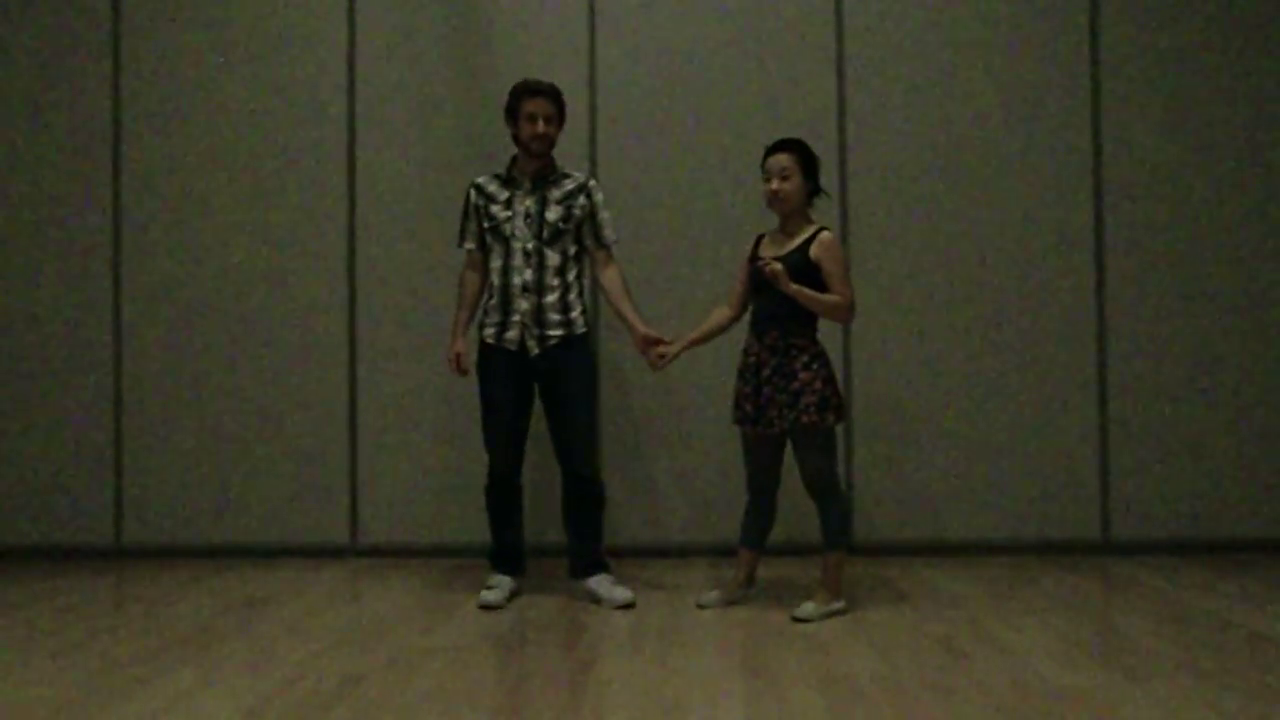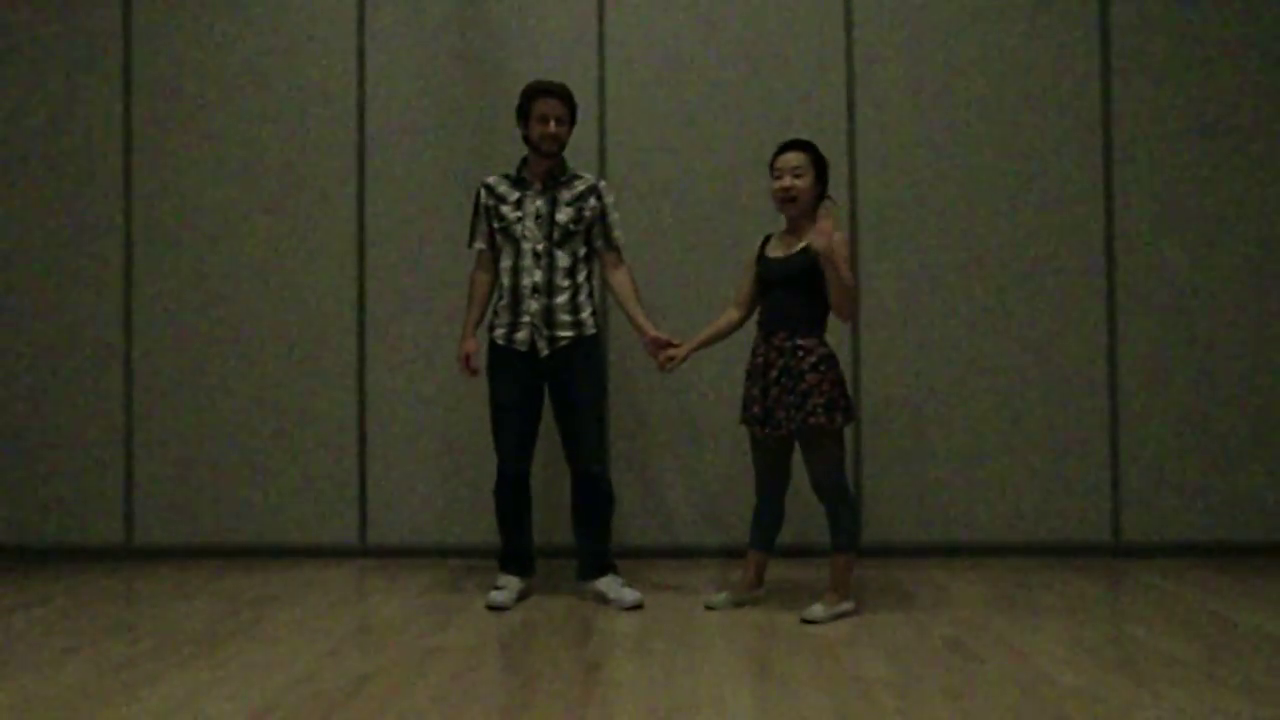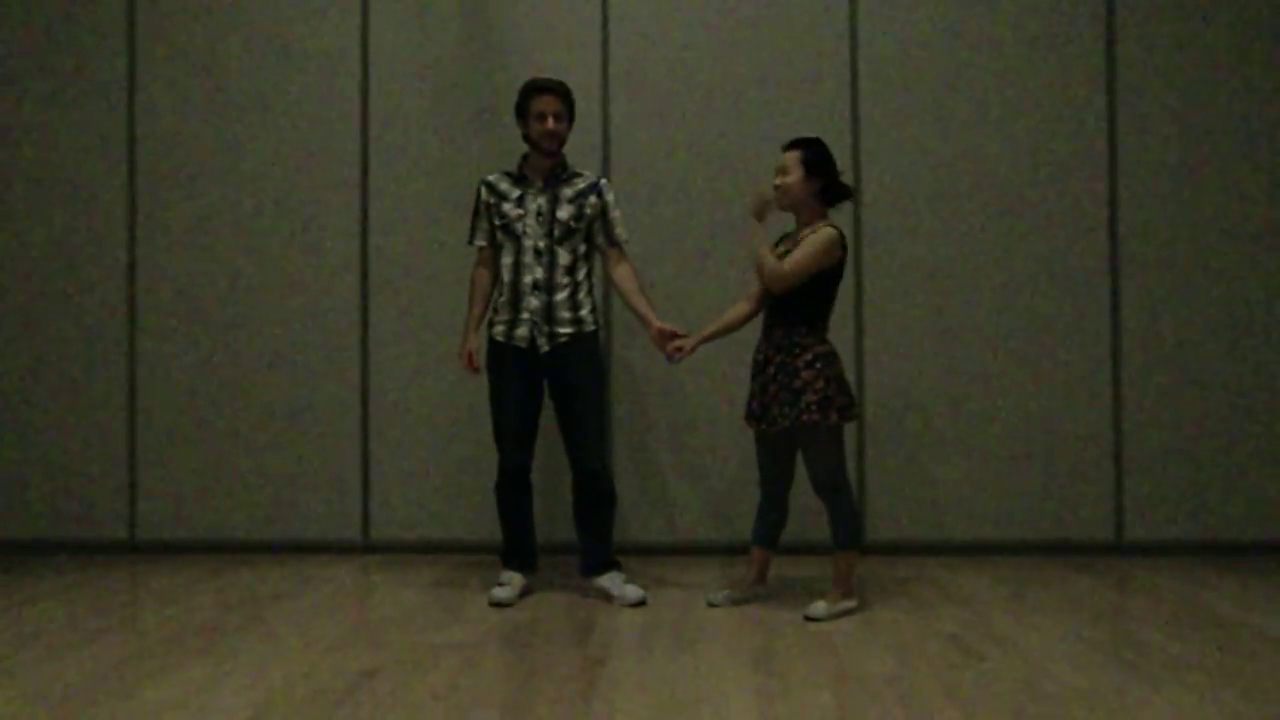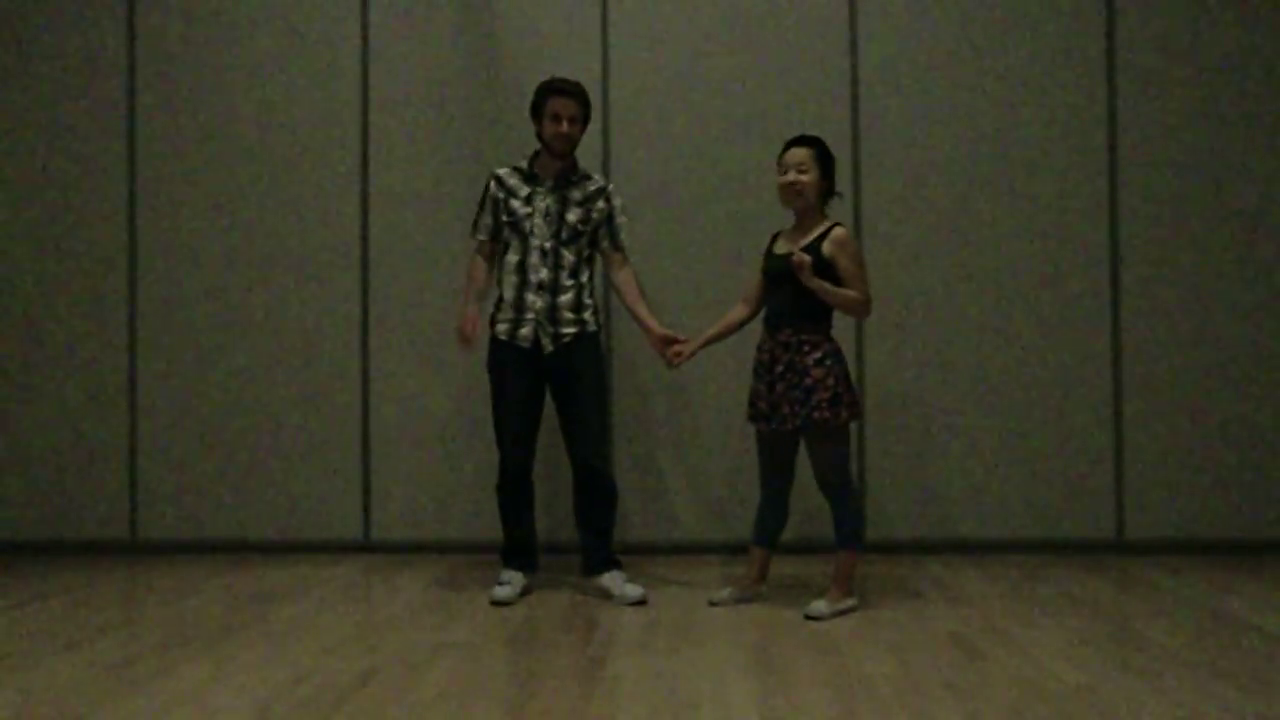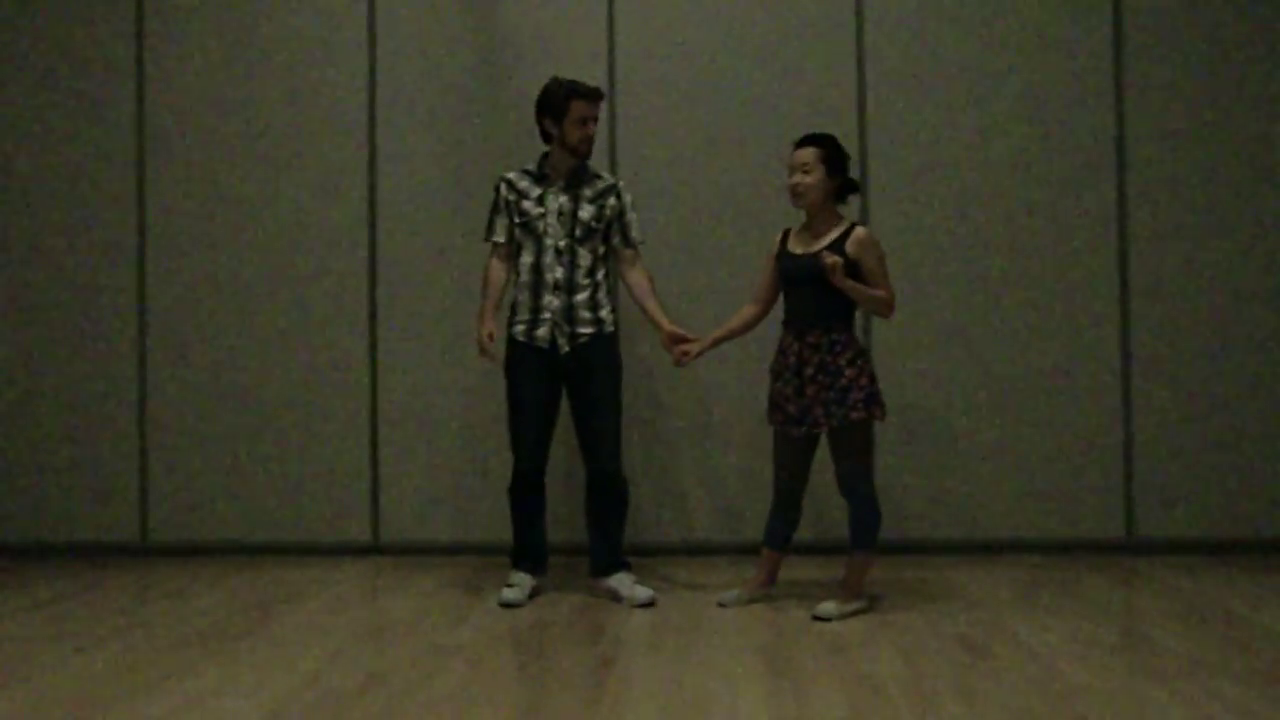
dt=1s
person 1, frame 1
left shoulder: (581, 190)
right shoulder: (483, 191)
left elbow: (604, 264)
right elbow: (474, 268)
left wrist: (636, 326)
right wrist: (459, 333)
left hip: (566, 342)
right hip: (501, 344)
left knee: (580, 461)
right knee: (502, 464)
left ankle: (591, 569)
right ankle: (505, 569)
person 1, frame 2
left shoulder: (591, 192)
right shoulder: (493, 192)
left elbow: (613, 265)
right elbow: (484, 268)
left wrist: (646, 328)
right wrist: (468, 333)
left hip: (576, 343)
right hip: (511, 345)
left knee: (589, 463)
right knee: (511, 464)
left ankle: (598, 570)
right ankle: (514, 570)
person 1, frame 3
left shoulder: (592, 190)
right shoulder: (494, 189)
left elbow: (616, 260)
right elbow: (485, 265)
left wrist: (652, 320)
right wrist: (471, 330)
left hip: (575, 340)
right hip: (511, 341)
left knee: (590, 459)
right knee: (513, 460)
left ankle: (601, 567)
right ankle: (516, 566)
person 1, frame 4
left shoulder: (599, 192)
right shoulder: (503, 184)
left elbow: (618, 265)
right elbow: (485, 255)
left wrist: (652, 327)
right wrist: (470, 304)
left hip: (577, 340)
right hip: (514, 341)
left knee: (592, 459)
right knee: (514, 460)
left ankle: (602, 565)
right ankle: (517, 566)
person 1, frame 5
left shoulder: (610, 191)
right shoulder: (513, 187)
left elbow: (629, 263)
right elbow: (501, 257)
left wrist: (663, 324)
right wrist: (487, 314)
left hip: (594, 341)
right hip: (531, 342)
left knee: (605, 461)
right knee: (528, 461)
left ankle: (611, 567)
right ankle: (527, 567)
person 2, frame 1
left shoulder: (822, 242)
right shoulder: (759, 245)
left elbow: (844, 309)
right elbow: (731, 309)
left wrist: (790, 286)
right wrist: (680, 345)
left hip: (803, 368)
right hip: (758, 367)
left knee: (821, 481)
right knee: (759, 483)
left ankle: (832, 589)
right ankle: (742, 579)
person 2, frame 2
left shoulder: (829, 240)
right shoulder: (766, 246)
left elbow: (847, 308)
right elbow: (739, 310)
left wrist: (825, 255)
right wrist: (688, 348)
left hip: (810, 366)
right hip: (766, 366)
left knee: (829, 482)
right knee: (768, 485)
left ankle: (840, 592)
right ankle: (751, 581)
person 2, frame 3
left shoulder: (826, 239)
right shoulder: (787, 240)
left elbow: (774, 281)
right elbow: (752, 302)
left wrist: (756, 226)
right wrist: (697, 339)
left hip: (811, 365)
right hip: (772, 364)
left knee: (829, 480)
right knee: (772, 482)
left ankle: (843, 589)
right ankle: (754, 577)
person 2, frame 4
left shoulder: (836, 238)
right shoulder: (776, 242)
left elbow: (861, 305)
right elbow: (748, 305)
left wrist: (812, 280)
right wrist: (696, 344)
left hip: (816, 365)
right hip: (772, 364)
left knee: (834, 480)
right knee: (773, 482)
left ankle: (843, 588)
right ankle: (754, 578)
person 2, frame 5
left shoulder: (857, 238)
right shoulder: (784, 242)
left elbow: (886, 305)
right elbow: (757, 307)
left wrist: (842, 281)
right wrist: (703, 344)
left hip: (840, 365)
right hip: (793, 366)
left knee: (854, 482)
right knee: (786, 482)
left ankle: (853, 589)
right ankle: (763, 579)
